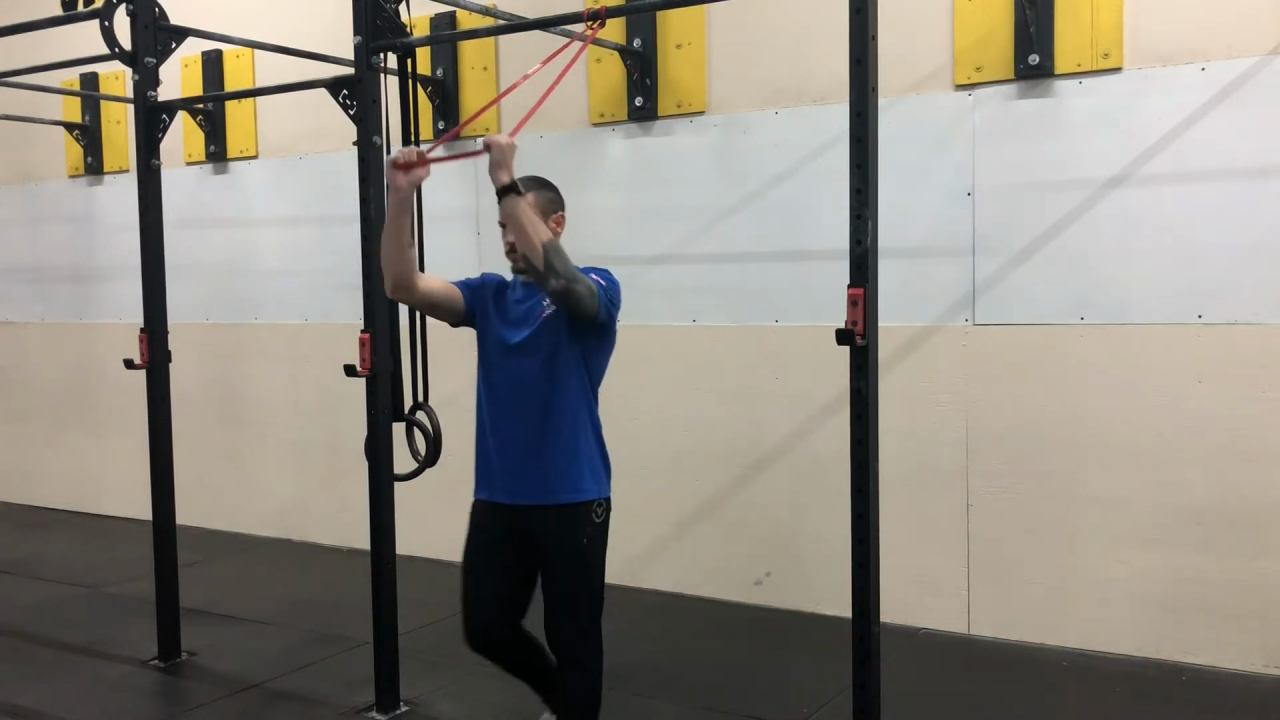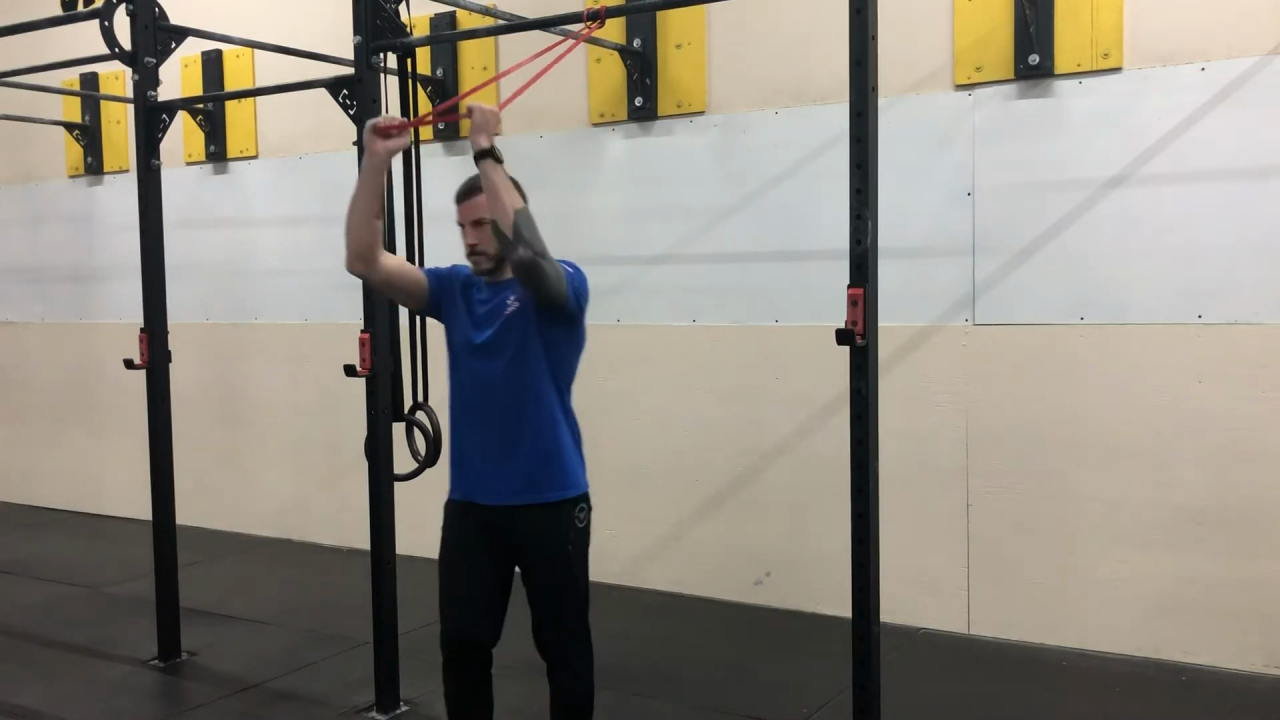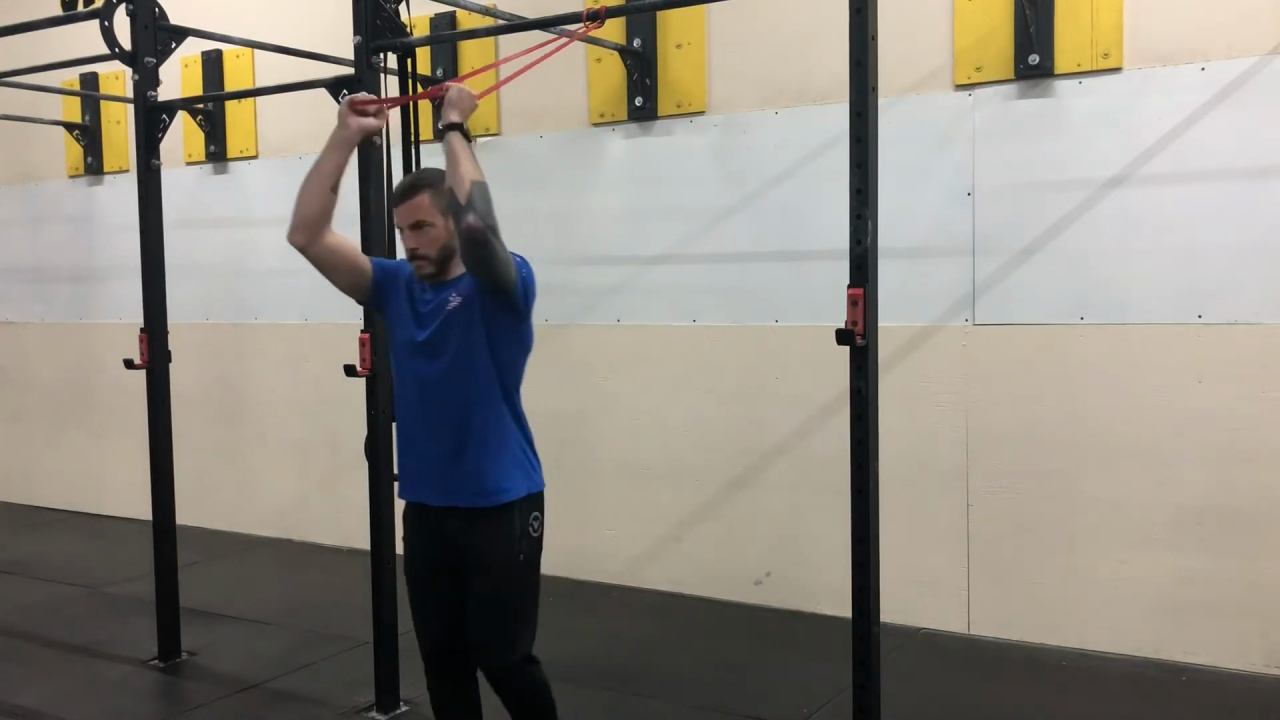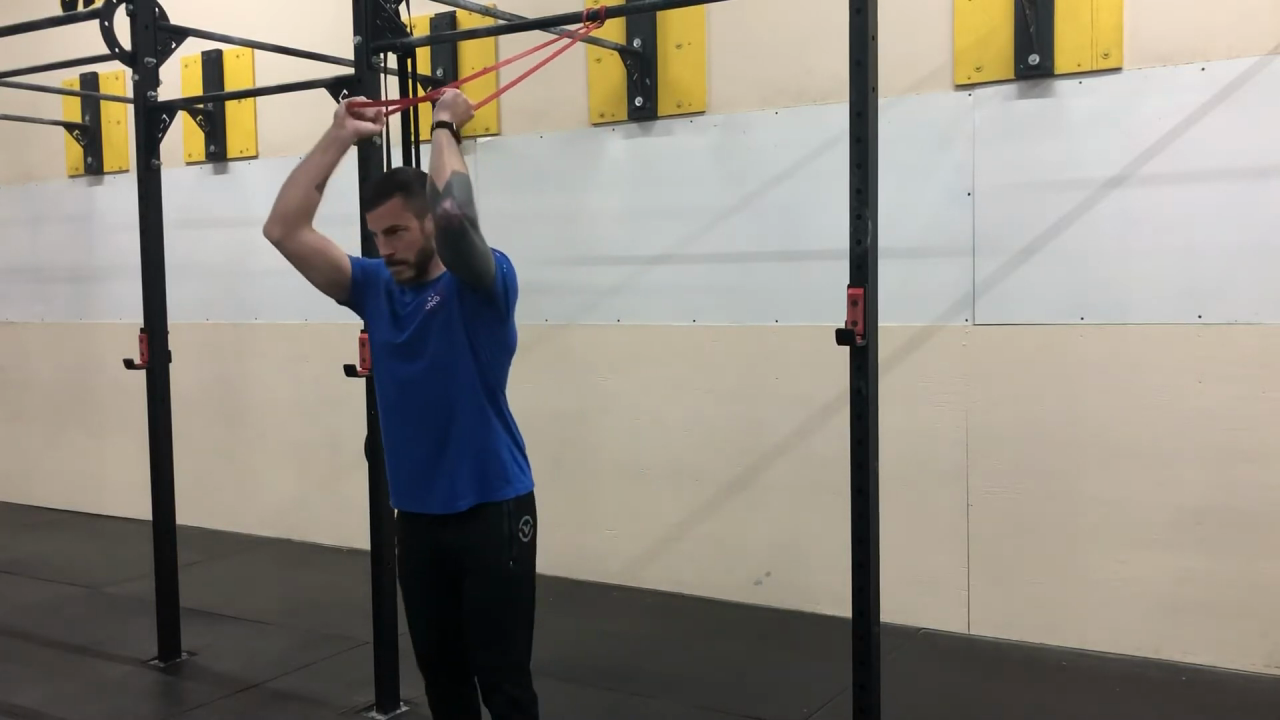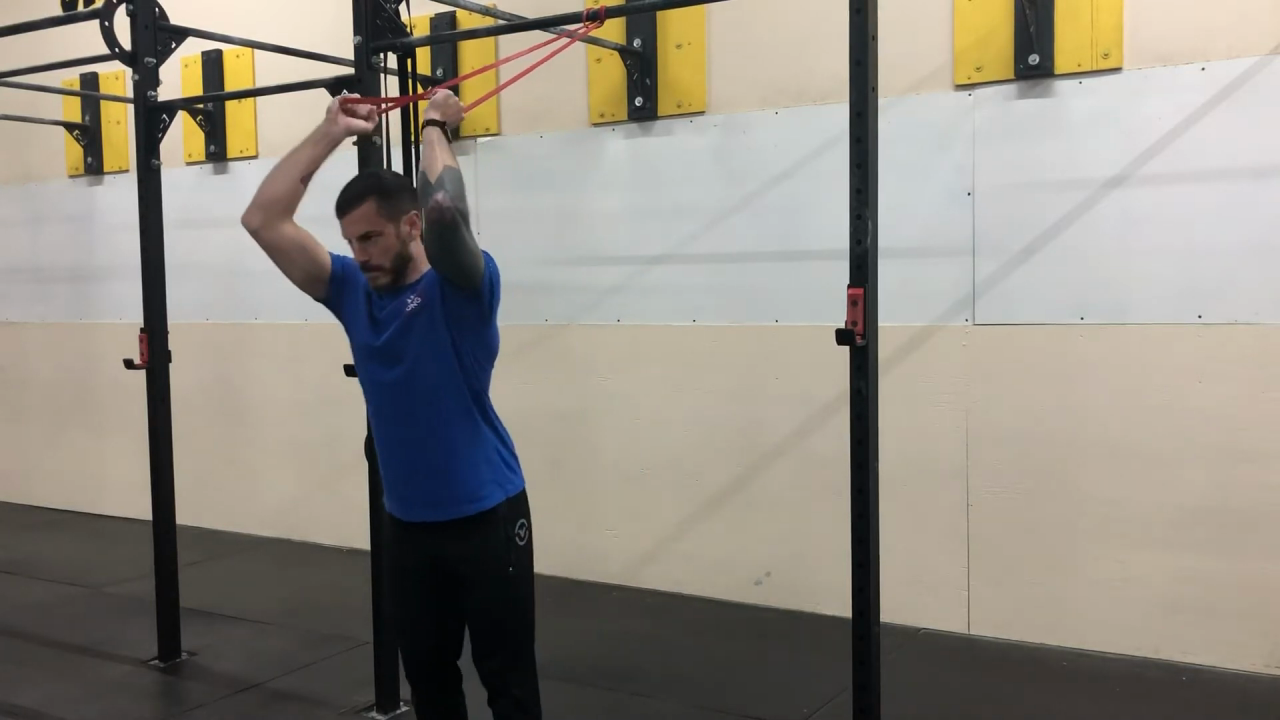
dt=0.3s
person 1, frame 1
left shoulder: (596, 287)
right shoulder: (489, 295)
left elbow: (557, 278)
right elbow: (405, 288)
left wrist: (504, 185)
right wrist: (401, 198)
left hip: (571, 498)
right hip: (497, 497)
left knee: (572, 636)
right knee: (487, 629)
person 1, frame 2
left shoulder: (560, 287)
right shoulder: (453, 289)
left elbow: (526, 252)
right elbow: (364, 261)
left wrist: (486, 152)
right wrist: (375, 162)
left hip: (551, 499)
right hip: (471, 502)
left knee: (562, 645)
right knee: (462, 645)
person 1, frame 3
left shoulder: (505, 283)
right shoulder: (395, 286)
left elbow: (477, 225)
right elbow: (307, 235)
left wrist: (454, 127)
right wrist: (345, 136)
left hip: (502, 506)
right hip: (427, 508)
left knee: (504, 656)
right knee: (443, 658)
person 1, frame 4
left shoulder: (484, 282)
right shoulder: (373, 289)
left elbow: (455, 215)
right elbow: (284, 228)
left wrist: (445, 126)
right wrist: (341, 135)
left hip: (493, 510)
right hip: (418, 513)
right knee: (439, 663)
person 1, frame 5
left shoulder: (464, 284)
right shoulder: (353, 291)
left elbow: (446, 209)
right elbow: (263, 219)
left wrist: (435, 124)
right wrist: (331, 131)
left hip: (484, 516)
right hip: (409, 522)
